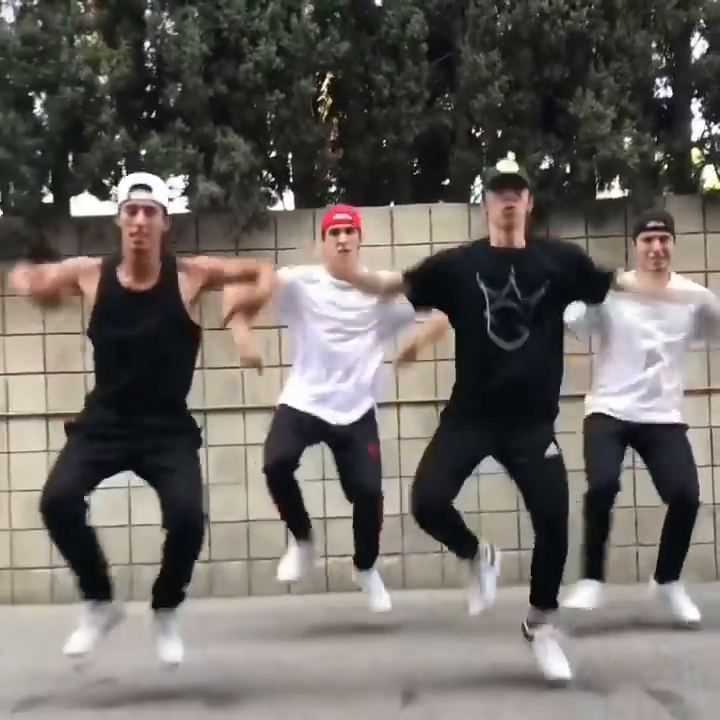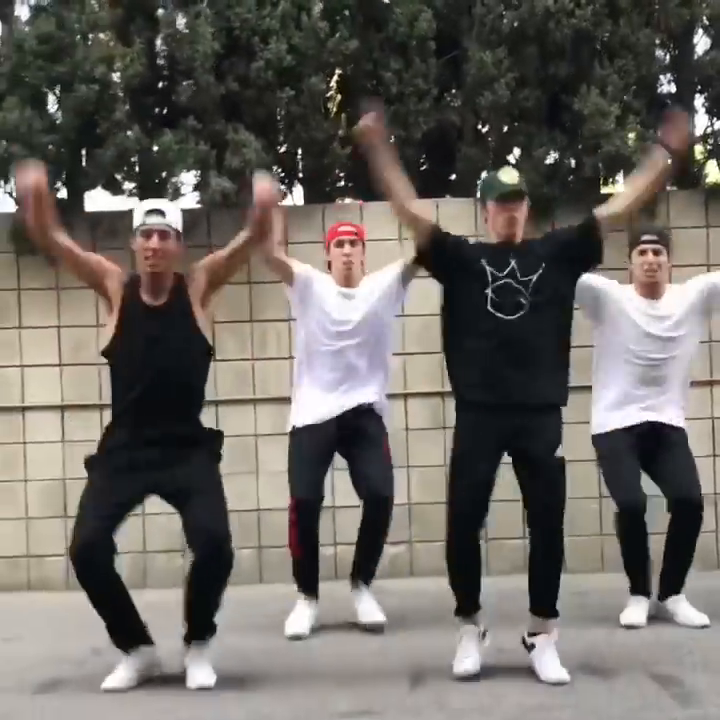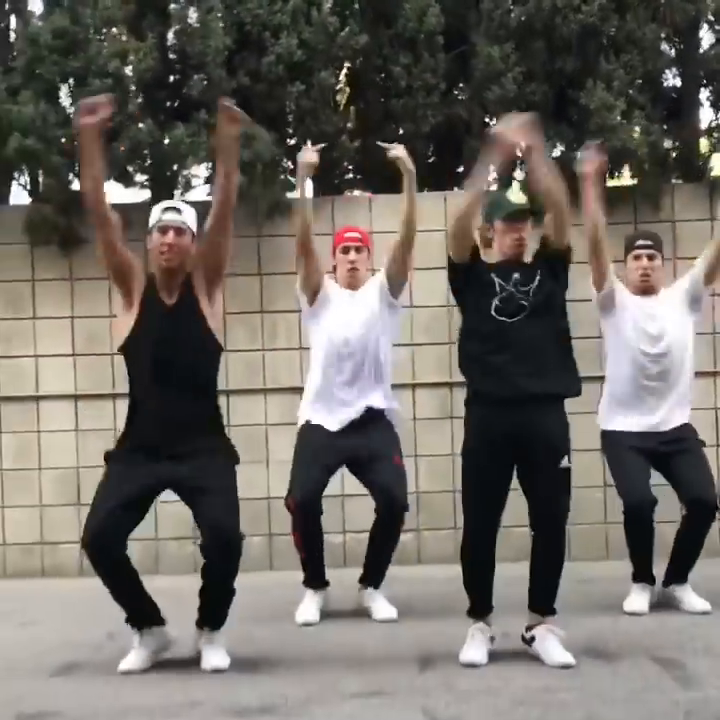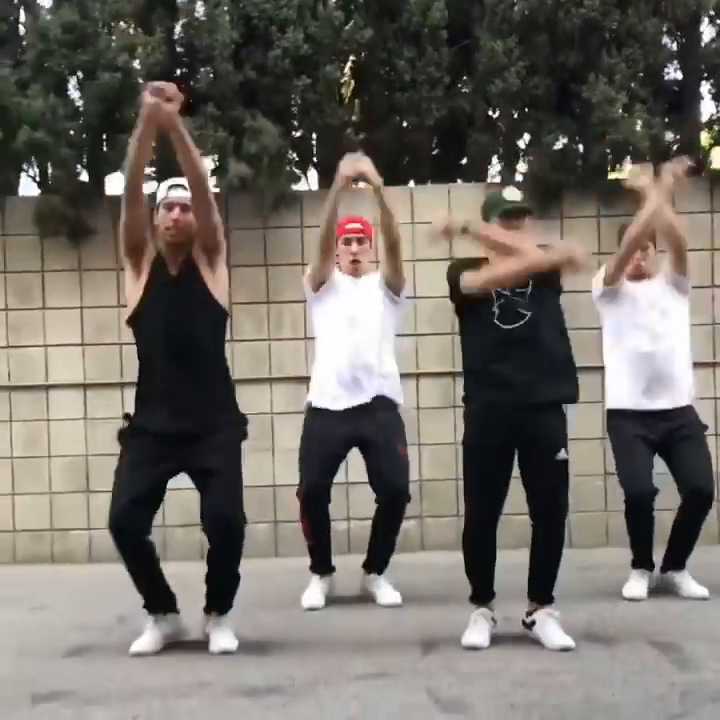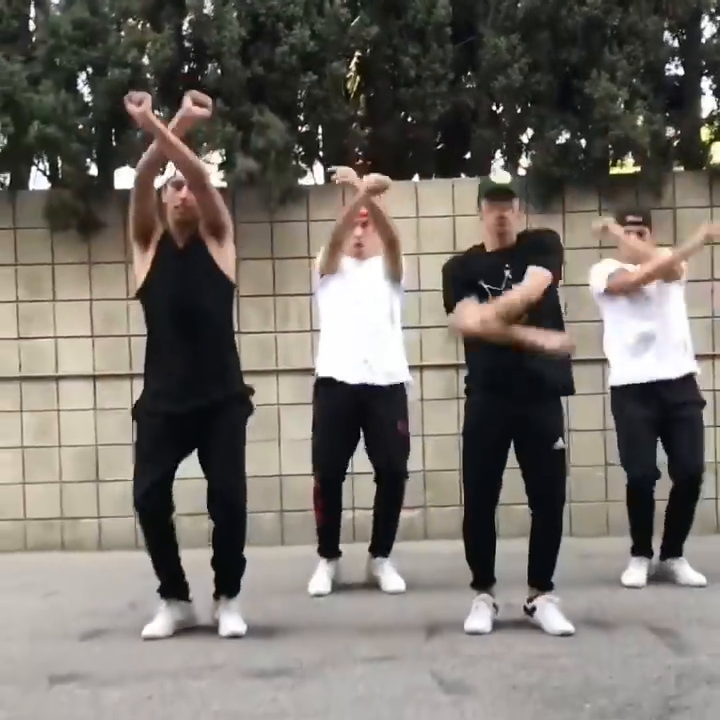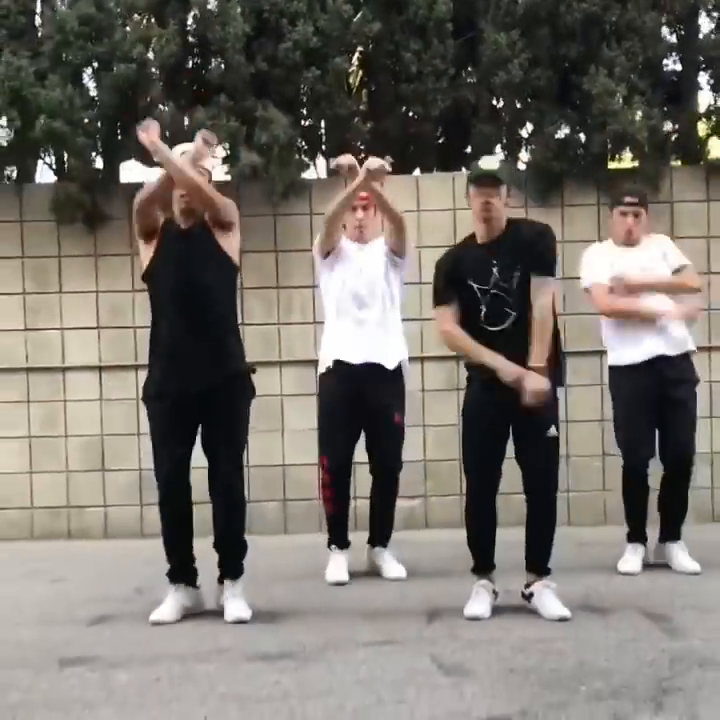
dt=0.1s
person 1, frame 1
left shoulder: (189, 274)
right shoulder: (89, 273)
left elbow: (261, 271)
right elbow: (38, 285)
left wrist: (258, 288)
right wrist: (27, 281)
left hip: (167, 430)
right hip: (104, 426)
left knee: (187, 515)
right knee: (59, 502)
left ankle: (166, 607)
right ankle: (99, 603)
person 1, frame 2
left shoulder: (198, 286)
right shoulder: (114, 285)
left elbow: (246, 244)
right elbow: (53, 242)
left wrist: (263, 210)
right wrist: (36, 202)
left hip: (188, 451)
right hip: (124, 452)
left knee: (215, 547)
right knee: (88, 554)
left ankle: (198, 645)
right ankle: (135, 648)
person 1, frame 3
left shoulder: (206, 285)
right shoulder: (132, 286)
left elbow: (224, 209)
right elbow: (96, 209)
left wrist: (229, 143)
right wrist: (89, 138)
left hip: (203, 447)
right hip: (141, 447)
left knee: (224, 537)
right knee: (99, 535)
left ankle: (211, 632)
right ankle: (149, 631)
person 1, frame 4
left shoulder: (212, 255)
right shoulder: (138, 260)
left elbow: (201, 187)
right elbow: (131, 192)
left wrist: (174, 125)
right wrist: (148, 123)
left hip: (214, 421)
right hip: (151, 423)
left knee: (226, 519)
right knee: (125, 519)
left ankle: (219, 615)
right ankle: (161, 614)
person 1, frame 5
left shoulder: (217, 235)
right shoulder: (149, 240)
left elbow: (201, 176)
right elbow: (143, 180)
left wrist: (157, 127)
right wrist: (172, 128)
left hip: (222, 398)
right hip: (162, 400)
left knee: (228, 501)
right knee: (150, 502)
left ankle: (227, 598)
right ankle: (175, 600)
person 1, frame 6
left shoulder: (223, 214)
right shoulder: (150, 224)
left elbow: (211, 206)
right elbow: (147, 200)
left wrist: (163, 152)
left hip: (225, 377)
right hip: (169, 378)
left knee: (227, 481)
right knee: (171, 486)
left ankle: (231, 582)
right ankle: (182, 584)
person 2, frame 1
left shoulder: (559, 257)
right shoulder: (456, 264)
left elbow: (620, 285)
right elbow: (390, 287)
left wrist: (677, 295)
right wrist: (344, 272)
left hip: (533, 419)
right hip: (471, 413)
left knee: (555, 519)
right knee: (427, 504)
left ankle: (541, 623)
right ankle: (477, 557)
person 2, frame 2
left shoulder: (556, 251)
right shoulder: (461, 257)
left elbow: (620, 206)
right elbow: (409, 212)
left wrist: (665, 152)
right wrist: (377, 148)
left hip: (540, 411)
right hip: (480, 410)
left knee: (548, 522)
right knee: (463, 522)
left ankle: (540, 631)
right ankle: (470, 626)
person 2, frame 3
left shoulder: (551, 264)
right shoulder: (469, 271)
left elbow: (561, 212)
right elbow: (458, 227)
left wrist: (532, 148)
right wrist: (492, 155)
left hip: (544, 410)
right hip: (488, 412)
left knee: (551, 524)
right knee: (480, 526)
left ankle: (540, 625)
right ankle: (480, 623)
person 2, frame 4
left shoulder: (545, 264)
right shoulder: (465, 273)
left elbow: (559, 257)
right elbow: (479, 282)
left wrist: (471, 231)
right wrist: (537, 259)
left hip: (544, 408)
right hip: (487, 410)
left knee: (550, 514)
right knee: (480, 516)
left ankle: (540, 609)
right ankle: (482, 609)
person 2, frame 5
left shoulder: (542, 245)
right shoulder: (460, 267)
left elbow: (531, 290)
right elbow: (466, 324)
left wrist: (488, 315)
right wrist: (534, 337)
left hip: (541, 395)
right hip: (487, 399)
left knee: (548, 503)
right knee: (479, 504)
left ankle: (540, 595)
right ankle: (483, 595)
person 2, frame 6
left shoulder: (534, 237)
right shoulder: (453, 260)
left elbow: (544, 303)
right elbow: (446, 327)
left wrist: (538, 369)
right wrist: (502, 367)
left hip: (534, 382)
right hip: (485, 387)
left knee: (542, 487)
right knee: (480, 488)
left ankle: (538, 581)
right ankle: (483, 581)
person 3, frame 1
right shoulder: (299, 280)
left elbow: (439, 318)
right elbow: (235, 292)
left wrist: (416, 342)
right wrist: (241, 331)
left hip: (355, 407)
right hip: (302, 401)
left knee: (368, 493)
right knee: (277, 465)
left ankle: (366, 568)
right ankle: (301, 540)
person 3, frame 2
left shoulder: (384, 286)
right shoulder: (310, 284)
right elbow: (273, 256)
right wrist: (266, 217)
left hip: (363, 412)
right hip: (311, 415)
left knee: (379, 498)
right knee: (304, 501)
left ankle: (361, 585)
right ankle: (307, 596)
person 3, frame 3
left shoulder: (384, 292)
right shoulder: (319, 294)
left elbow: (404, 245)
right elbow: (305, 246)
left wrist: (409, 179)
right wrist: (304, 181)
left hip: (371, 418)
right hip: (321, 419)
left knee: (394, 500)
right knee: (300, 502)
left ankle: (372, 587)
right ankle: (314, 588)
person 3, frame 4
left shoulder: (387, 286)
right shoulder: (323, 283)
left elbow: (393, 243)
right elbow: (323, 240)
left wrist: (377, 184)
right wrist: (338, 186)
left hip: (379, 403)
right hip: (326, 403)
left knee: (395, 490)
right knee: (311, 492)
left ankle: (376, 571)
right ankle: (320, 572)
person 3, frame 5
left shoulder: (388, 271)
right shoulder: (331, 268)
left elbow: (392, 239)
right elbow: (338, 234)
left wrist: (372, 198)
right wrist: (361, 194)
left hip: (386, 384)
right hip: (334, 384)
left knee: (393, 474)
right knee: (327, 476)
left ankle: (381, 559)
right ankle: (327, 560)
person 3, frame 6
left shoulder: (389, 250)
right shoulder: (331, 248)
left elbow: (399, 225)
right elbow: (330, 220)
left wrist: (373, 184)
right wrist: (358, 181)
left hip: (385, 364)
right hip: (339, 365)
left knee: (387, 461)
right knee: (335, 460)
left ankle: (380, 547)
right ankle: (338, 548)
person 4, frame 1
right shoulder: (608, 292)
right elbow: (565, 325)
left hip: (664, 416)
right hip: (610, 410)
left knee: (685, 498)
right knee: (601, 485)
left ankle: (668, 582)
right ankle: (591, 579)
person 4, frame 2
left shoulder: (694, 296)
right shoulder: (608, 296)
left hip: (666, 424)
right hip: (615, 424)
left knee: (689, 501)
right knee: (630, 503)
left ankle: (671, 594)
right ankle: (639, 594)
person 4, frame 3
right shoulder: (613, 301)
right elbow: (595, 245)
right wrist: (591, 186)
left hip: (675, 427)
right hip: (623, 429)
right knee: (639, 502)
left ankle: (676, 582)
right ankle: (642, 583)
person 4, frame 4
left shoulder: (674, 284)
right shoulder: (608, 287)
left elbow: (678, 242)
right elbow: (624, 253)
left wrist: (659, 195)
right wrist: (652, 200)
left hip: (679, 410)
right hip: (628, 412)
left knee: (701, 492)
right knee: (639, 492)
left ankle: (674, 568)
right ankle: (641, 567)
person 4, frame 5
left shoulder: (670, 269)
right shoulder: (604, 272)
left elbow: (668, 264)
right elbow: (639, 277)
left wrist: (621, 235)
left hip: (679, 379)
right hip: (631, 385)
right knee: (641, 476)
left ankle: (672, 556)
right ankle: (640, 556)
person 4, frame 6
left shoulder: (662, 245)
right shoulder: (598, 255)
left elbow: (691, 282)
right elbow: (604, 305)
left wrist: (635, 281)
right wrist: (669, 310)
left hip: (675, 360)
right hip: (630, 366)
left knee: (681, 455)
right knee: (637, 458)
left ankle: (671, 541)
right ankle: (635, 543)
